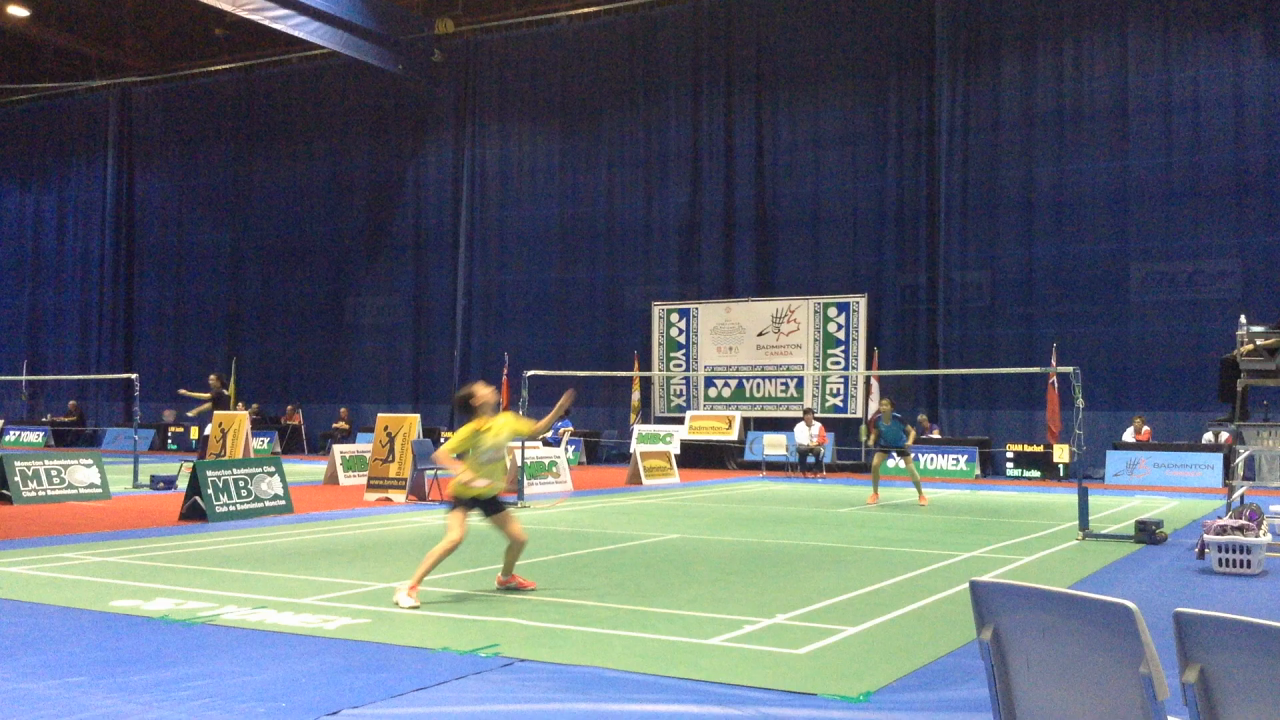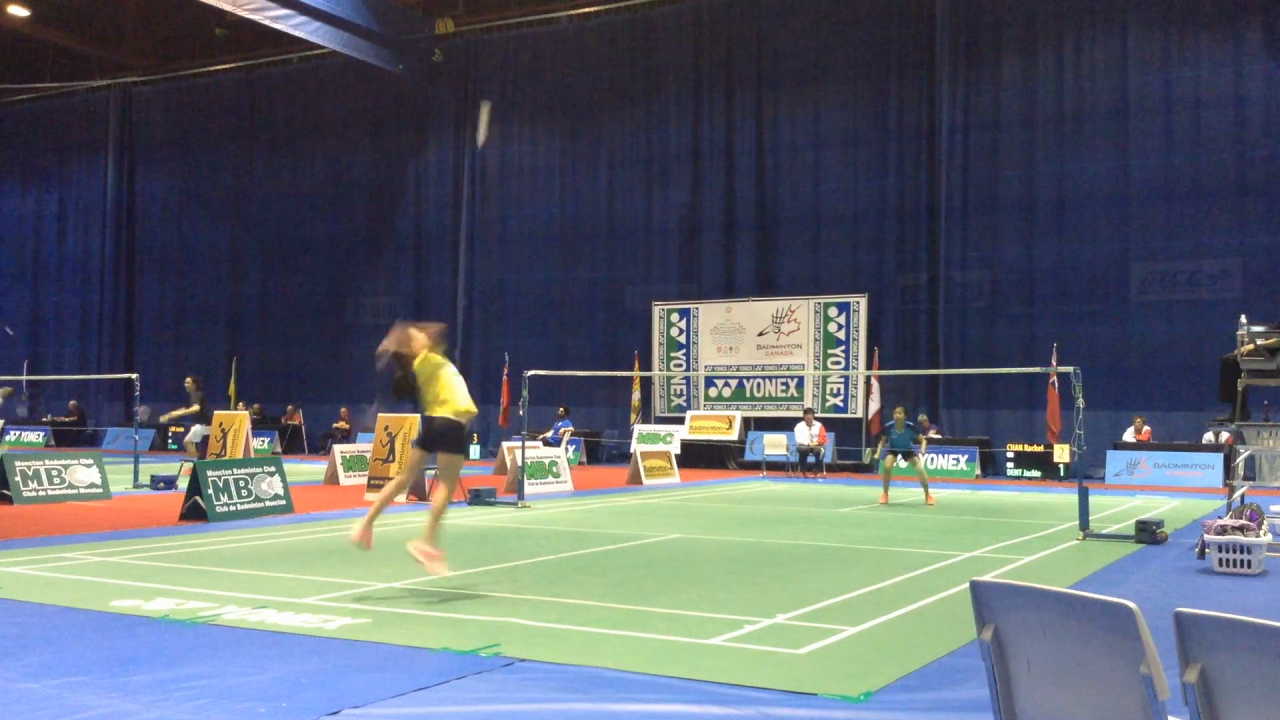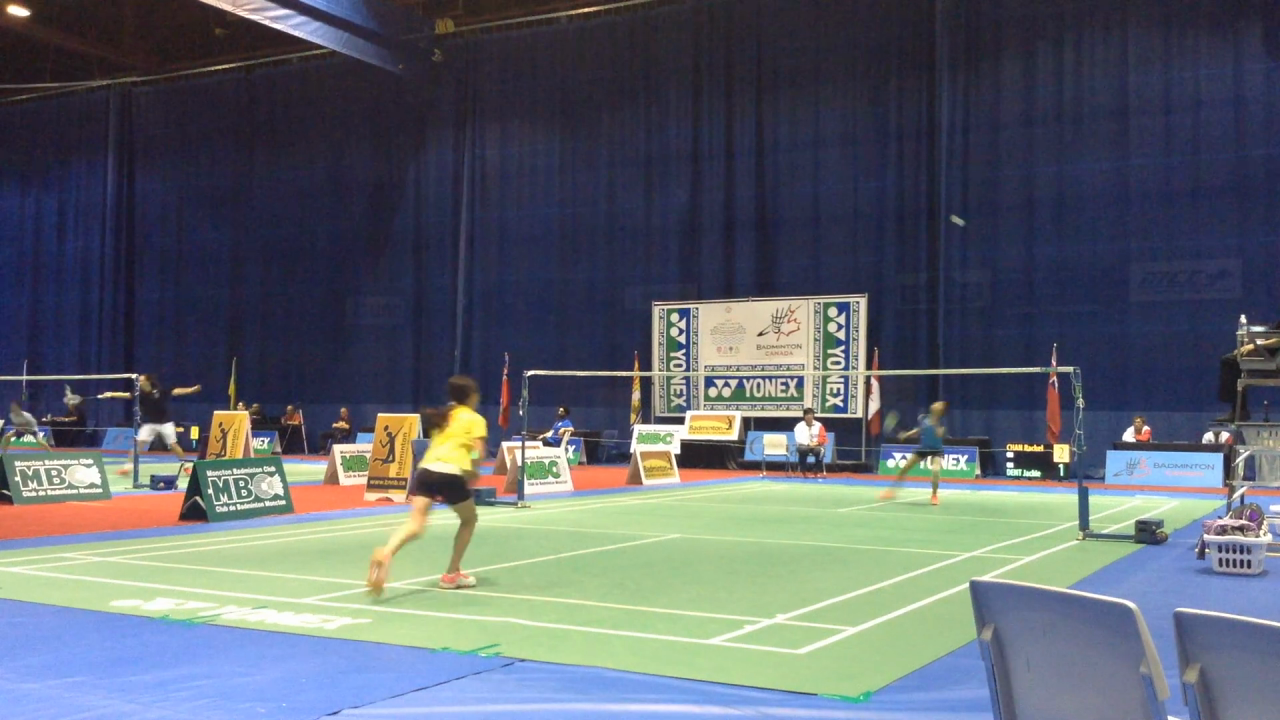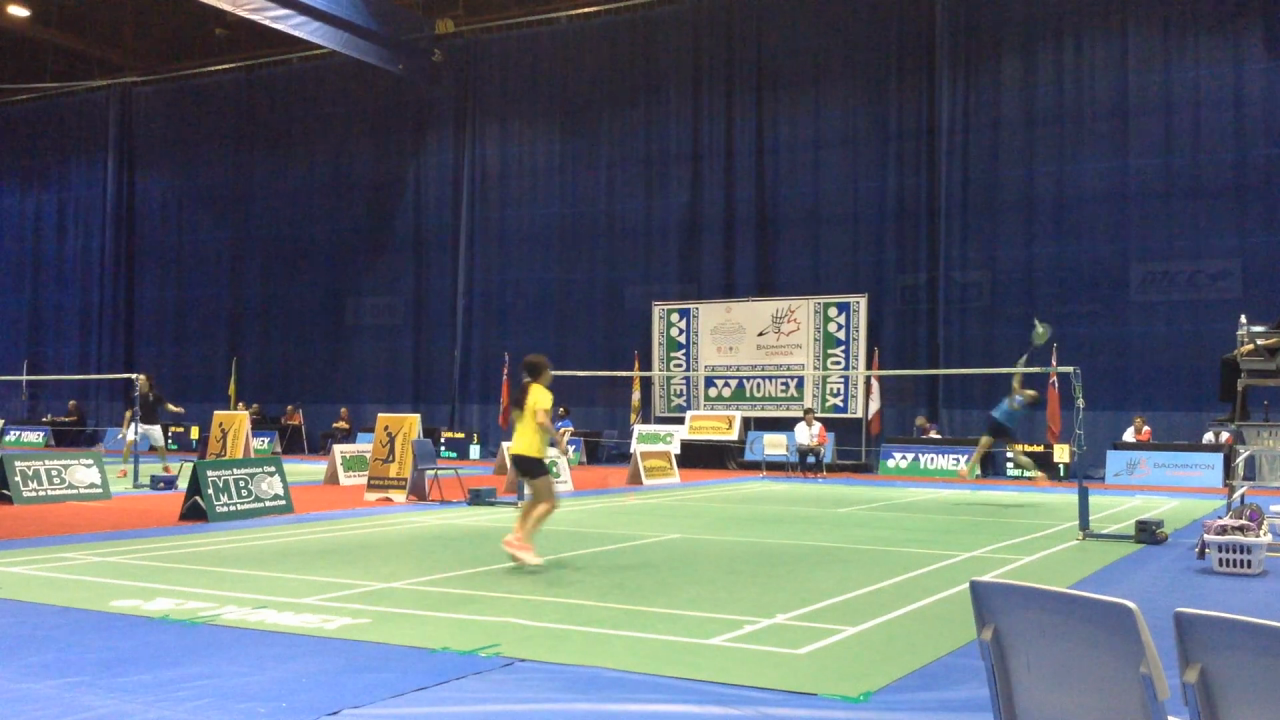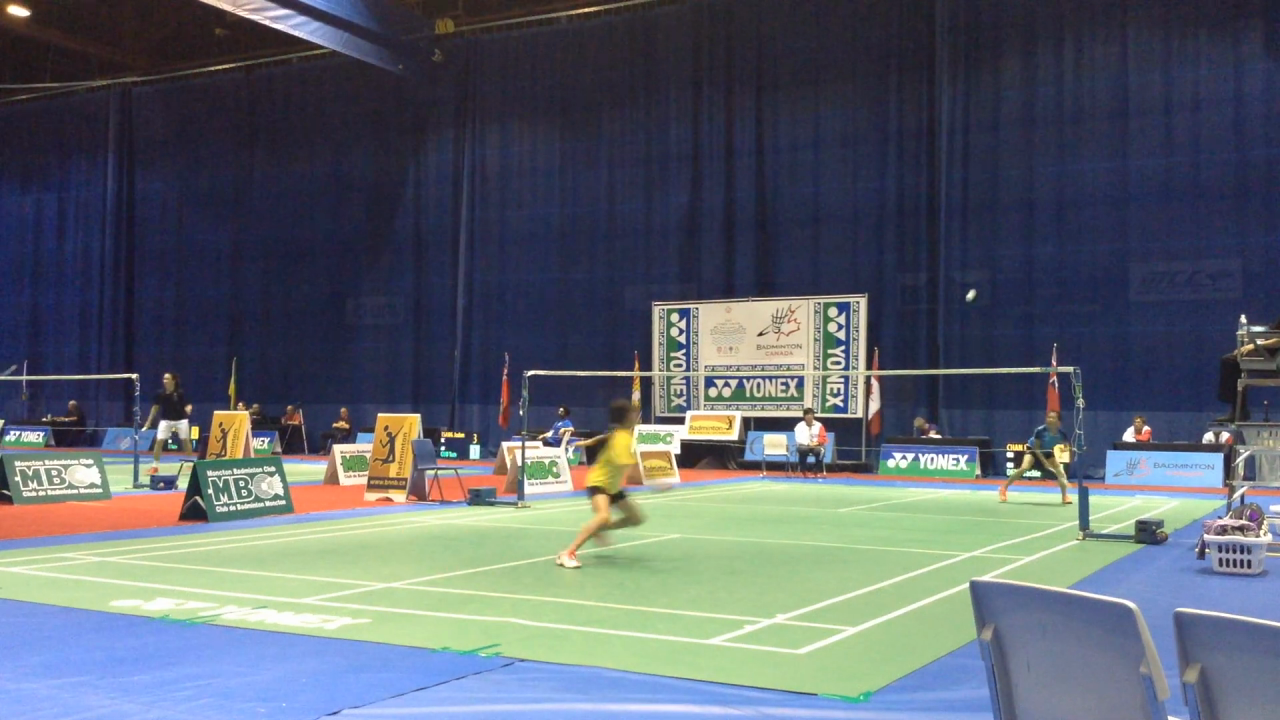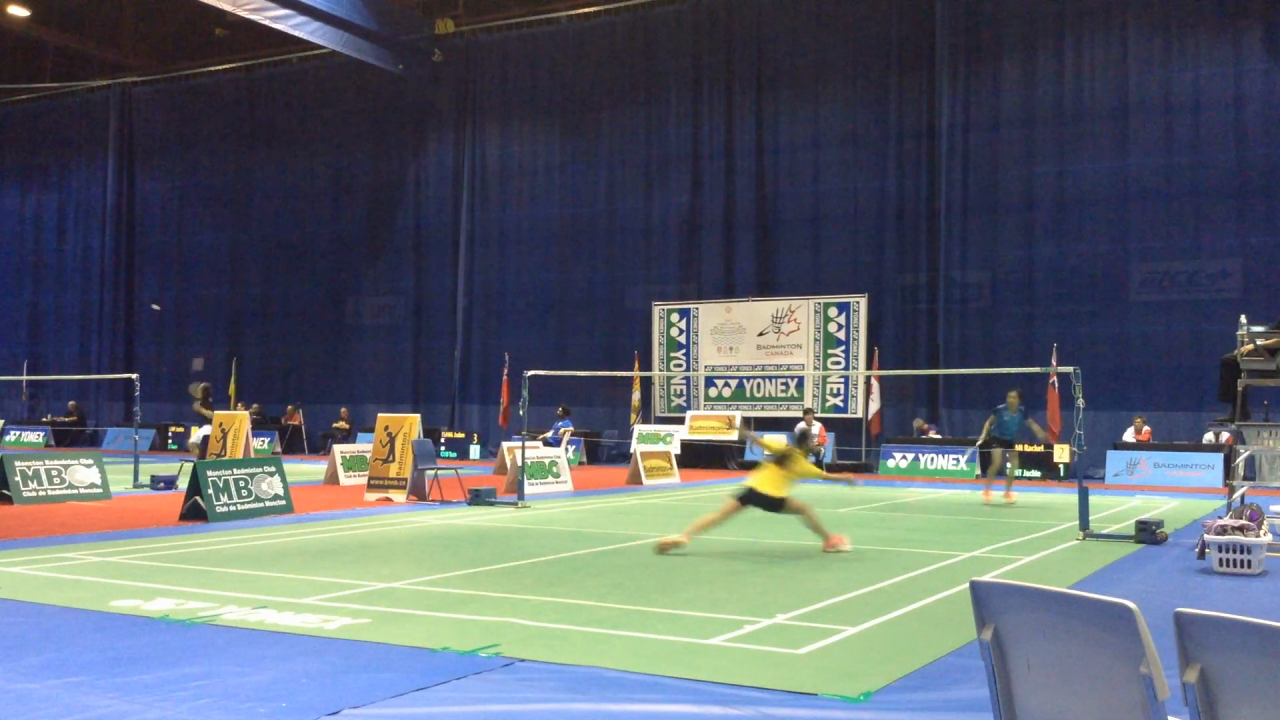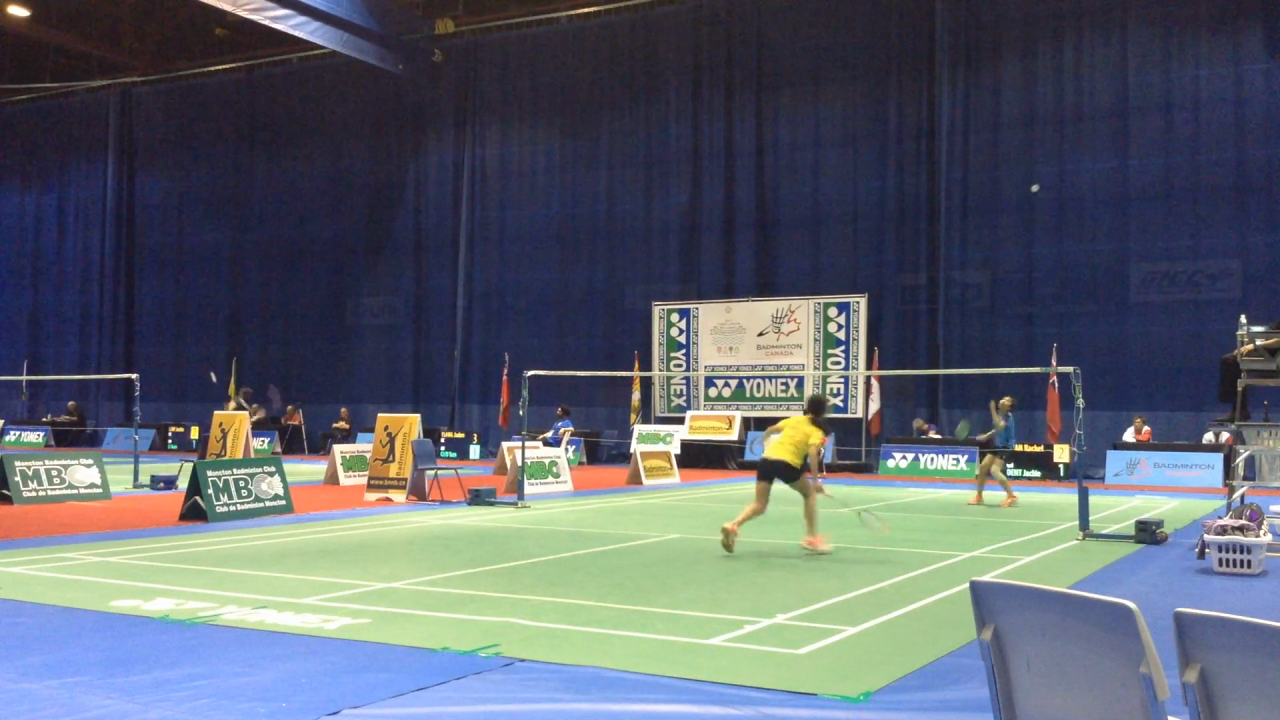
dt=0.5s
person 1, frame 1
left shoulder: (506, 421)
right shoulder: (471, 431)
left elbow: (539, 428)
right elbow: (440, 456)
left wrist: (561, 406)
right wrist: (462, 471)
left hip: (488, 493)
right hip: (464, 493)
left knee: (519, 538)
right knee: (455, 538)
left ankle: (507, 577)
right ankle: (410, 587)
person 1, frame 2
left shoulder: (431, 362)
right shoulder: (426, 360)
left hip: (436, 423)
right hip: (447, 424)
left knee: (406, 478)
right knee: (447, 485)
left ankle: (366, 523)
right ankle: (427, 543)
person 1, frame 3
left shoulder: (442, 416)
right shoulder: (475, 419)
right elbow: (478, 453)
right wrist: (472, 468)
left hip: (427, 470)
right hip: (450, 475)
left knee: (415, 524)
right knee: (469, 520)
left ankle: (385, 555)
right ankle: (452, 574)
person 1, frame 4
left shoulder: (524, 393)
right shoulder: (543, 393)
left elbow: (516, 419)
right elbow: (541, 420)
right wrist: (559, 440)
left hip: (518, 452)
right hip: (530, 454)
left knee: (537, 498)
right knee: (549, 502)
left ankle: (517, 539)
right ankle: (519, 541)
person 1, frame 5
left shoulder: (624, 435)
right shoulder: (621, 439)
left elbow: (598, 440)
right elbow: (631, 472)
left wrist: (586, 443)
left hip: (613, 486)
right hip: (599, 484)
left knee: (637, 518)
right knee: (604, 518)
left ankle: (599, 531)
right ankle: (568, 553)
person 1, frame 6
left shoulder: (782, 449)
right shoulder: (803, 465)
left elbow: (758, 439)
right elbow: (828, 477)
left wrist: (742, 431)
right wrist: (846, 478)
left hip: (752, 489)
right hip: (771, 497)
left knee: (716, 517)
right knee: (805, 509)
left ankle: (682, 538)
right ankle: (830, 541)
person 1, frame 7
left shoulder: (793, 420)
right shoulder: (817, 431)
left elbow: (770, 430)
right elbow: (813, 453)
left wrist: (766, 437)
right wrist: (815, 479)
left hip: (767, 460)
right hip: (786, 464)
left knee: (758, 505)
right knee: (809, 494)
left ankle: (733, 525)
right ankle: (812, 538)
